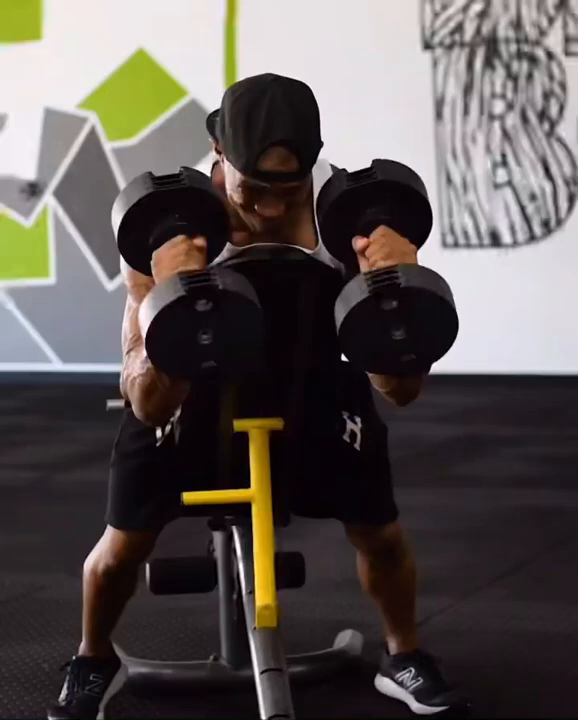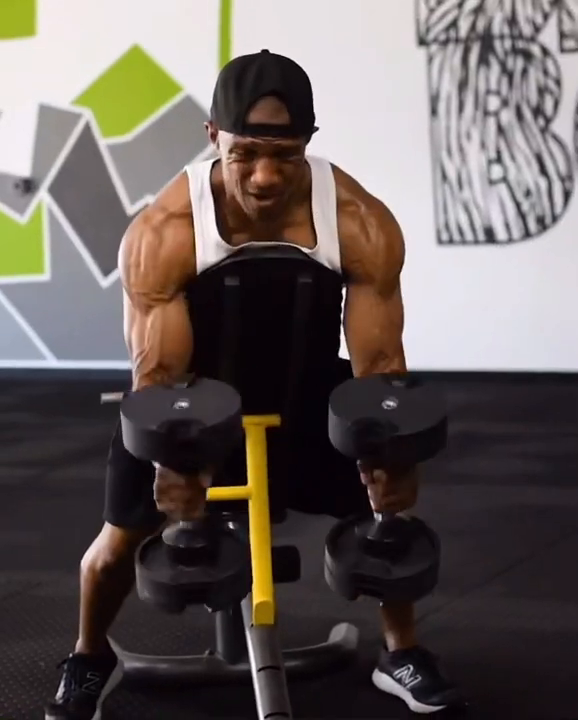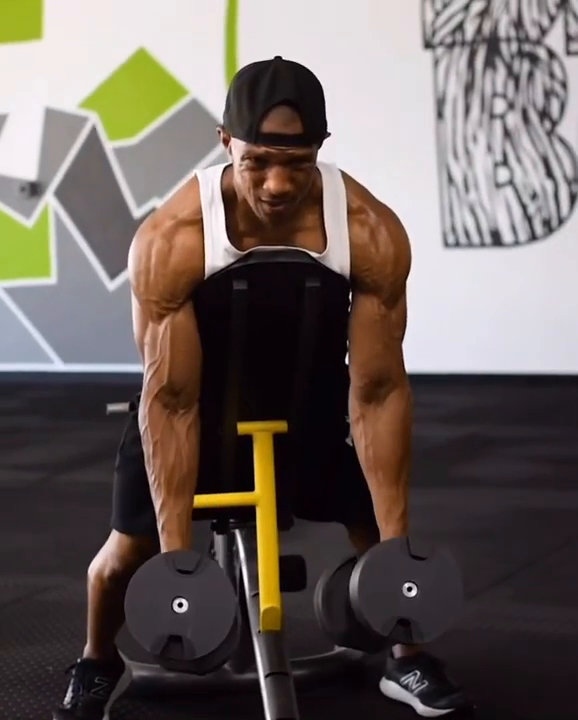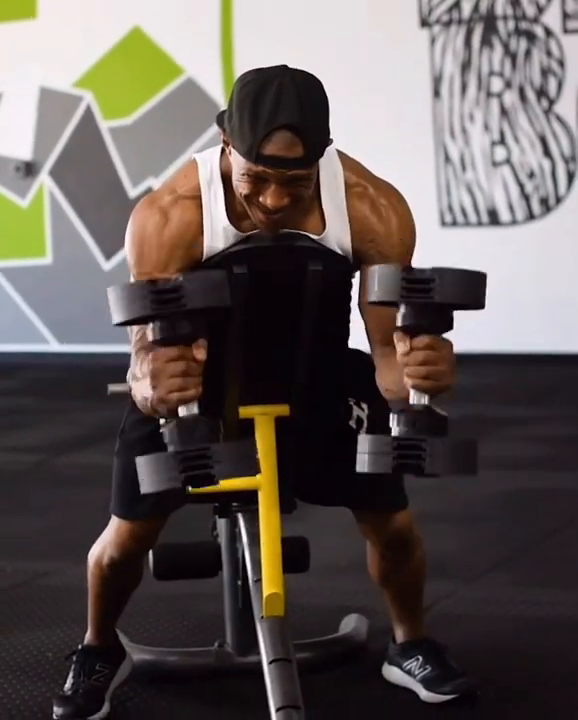
dt=0.7s
person 1, frame 1
right shoulder: (167, 230)
left elbow: (404, 392)
right elbow: (147, 406)
left hip: (311, 375)
right hip: (196, 380)
left knee: (380, 531)
right knee: (123, 543)
left ankle: (403, 659)
right ankle: (94, 662)
person 1, frame 2
left shoulder: (362, 223)
right shoulder: (160, 232)
left elbow: (378, 361)
right elbow: (156, 378)
right wrist: (168, 460)
left knee: (380, 523)
right knee: (121, 541)
left ankle: (401, 656)
right ankle: (91, 660)
person 1, frame 3
left shoulder: (372, 233)
right shoulder: (168, 240)
left elbow: (377, 392)
right elbow: (171, 400)
left wrist: (396, 539)
right wrist: (176, 551)
right hip: (199, 388)
left knee: (381, 535)
right knee: (130, 549)
left ankle: (407, 662)
right ankle: (99, 666)
person 1, frame 4
left shoulder: (374, 210)
right shoulder: (167, 217)
left elbow: (389, 352)
right elbow: (151, 361)
left wrist: (416, 372)
right wrist: (155, 386)
right hip: (202, 372)
left knee: (393, 518)
right knee: (128, 533)
left ankle: (410, 646)
right ankle: (100, 652)
